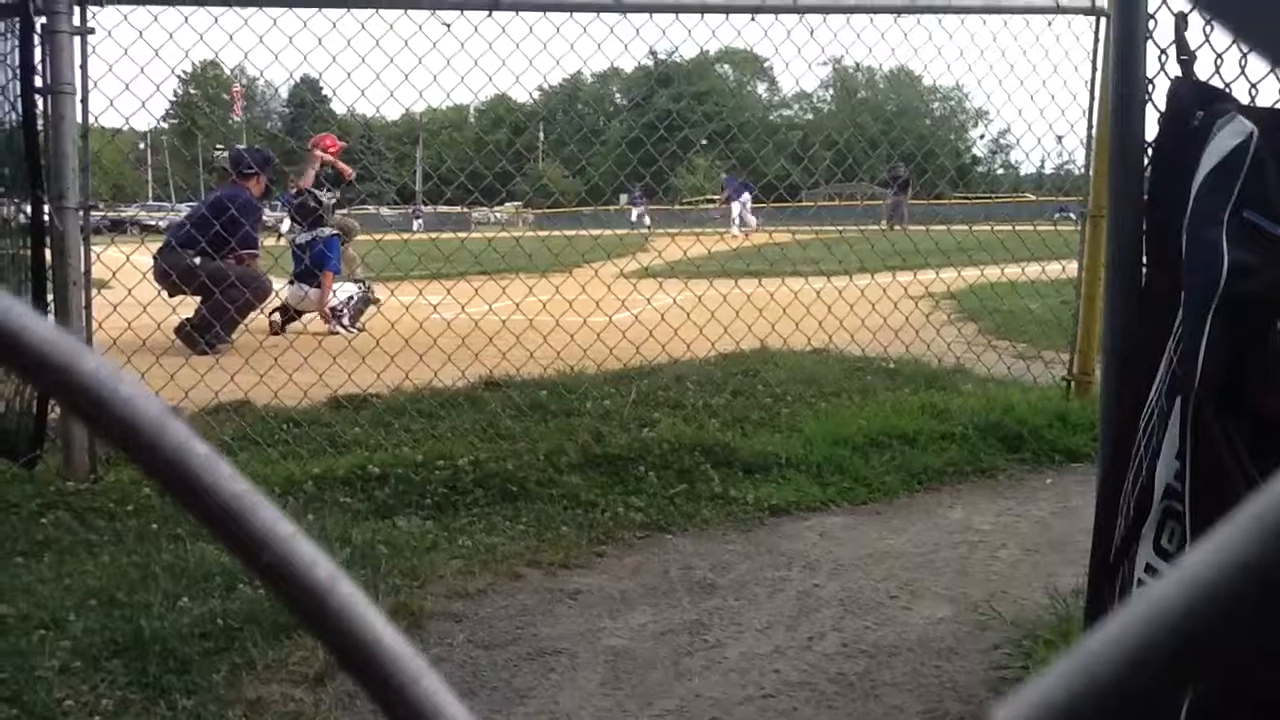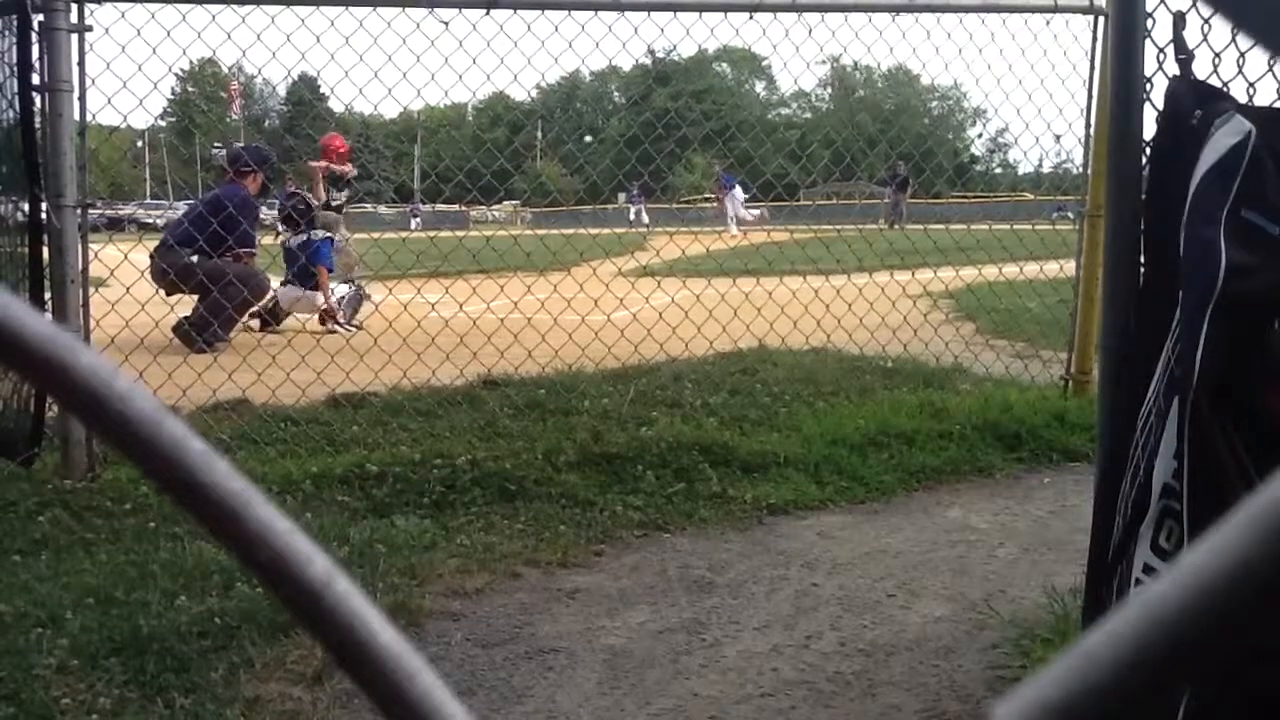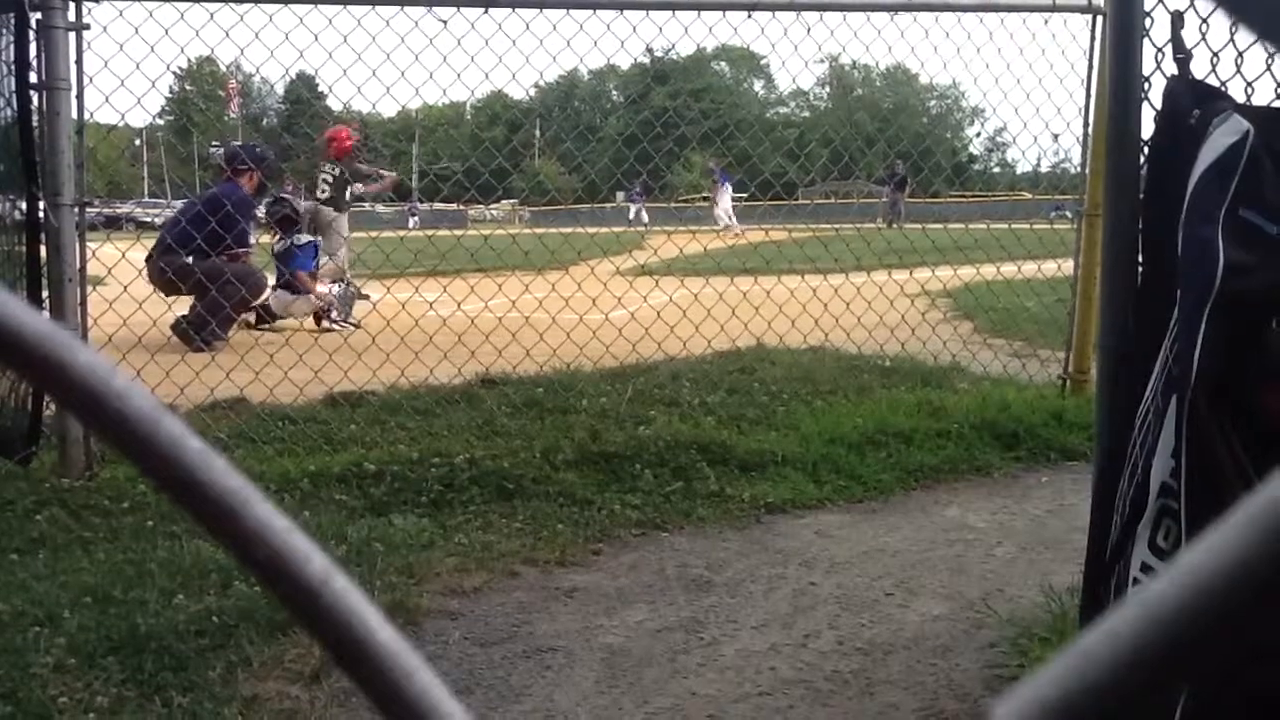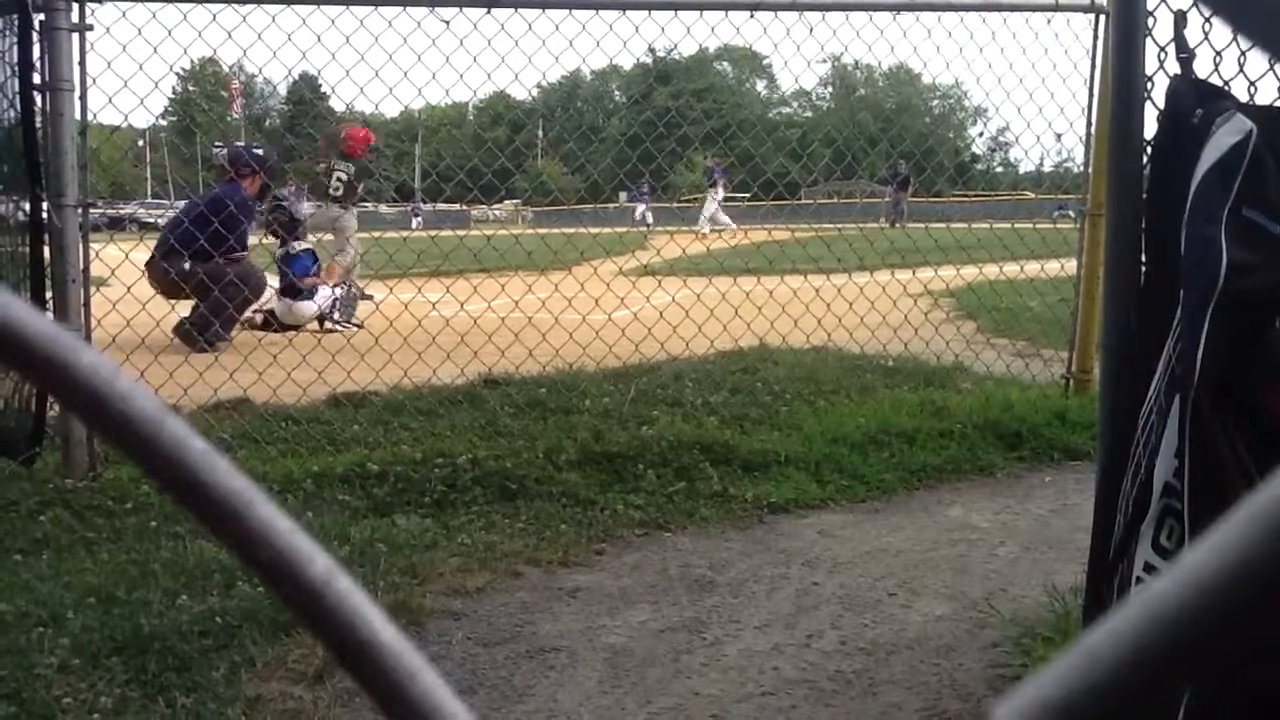
dt=0.2s
person 1, frame 1
left shoulder: (223, 195)
right shoulder: (246, 202)
right elbow: (247, 258)
right wrist: (250, 291)
left hip: (168, 266)
right hip: (181, 265)
left knee: (230, 278)
right knee: (260, 285)
left ankle: (205, 330)
right ankle: (199, 332)
person 1, frame 2
left shoulder: (221, 194)
right shoulder: (244, 200)
right elbow: (244, 257)
right wrist: (247, 291)
left hip: (166, 265)
right hip: (178, 264)
left knee: (230, 274)
right knee: (258, 283)
left ankle: (201, 327)
right ankle: (198, 330)
person 1, frame 3
left shoulder: (217, 193)
right shoulder: (239, 199)
right elbow: (239, 256)
right wrist: (245, 286)
left hip: (165, 266)
right hip: (174, 266)
right knee: (254, 280)
left ankle: (200, 325)
right ankle: (195, 328)
person 1, frame 4
left shoulder: (217, 195)
right shoulder: (237, 201)
right elbow: (237, 259)
right wrist: (246, 287)
left hip: (167, 269)
right hip: (174, 271)
right knee: (253, 280)
left ankle: (207, 328)
right ankle: (197, 330)
person 2, frame 1
left shoulder: (333, 174)
right shoulder: (309, 173)
left elbow: (350, 174)
right elbow: (300, 187)
left wrist: (332, 160)
right wrist: (314, 163)
left knee: (352, 259)
person 2, frame 2
left shoulder: (343, 169)
right shoulder: (322, 175)
left elbow: (351, 171)
right elbow: (318, 200)
left wrist: (329, 165)
right wrist: (318, 175)
left hip: (336, 222)
right hip: (325, 224)
left knee: (351, 257)
person 2, frame 3
left shoulder: (326, 162)
right shoulder: (349, 167)
left hip: (319, 211)
right hip: (335, 215)
left knee: (343, 253)
right knee: (338, 257)
person 2, frame 4
left shoulder: (333, 159)
right shoulder: (363, 165)
left hip: (327, 209)
right hip: (345, 213)
left knee: (352, 251)
right knee: (344, 254)
person 3, frame 1
left shoulder: (296, 239)
right shoulder: (330, 237)
right elbow: (328, 274)
right wrist: (323, 304)
left hip: (296, 293)
right hip: (316, 295)
right knee: (364, 289)
left ankle: (279, 318)
right ankle: (340, 322)
person 3, frame 2
left shoulder: (288, 241)
right shoulder: (322, 238)
right elbow: (321, 269)
right wrist: (328, 300)
left hip: (287, 295)
right hip: (312, 297)
right knee: (356, 290)
left ankle: (260, 318)
right ankle: (337, 320)
person 3, frame 3
left shoulder: (277, 244)
right shoulder: (305, 242)
right elbow: (299, 273)
right wrist: (318, 293)
left hip: (279, 300)
right hip: (302, 300)
right knee: (346, 288)
left ankle: (255, 315)
right ankle: (332, 318)
person 3, frame 4
left shoulder: (281, 249)
right shoulder: (301, 249)
right elbow: (301, 282)
right wrist: (323, 280)
left hip: (283, 309)
right hip: (306, 307)
right knee: (349, 288)
left ankle: (261, 318)
right ankle: (335, 319)
